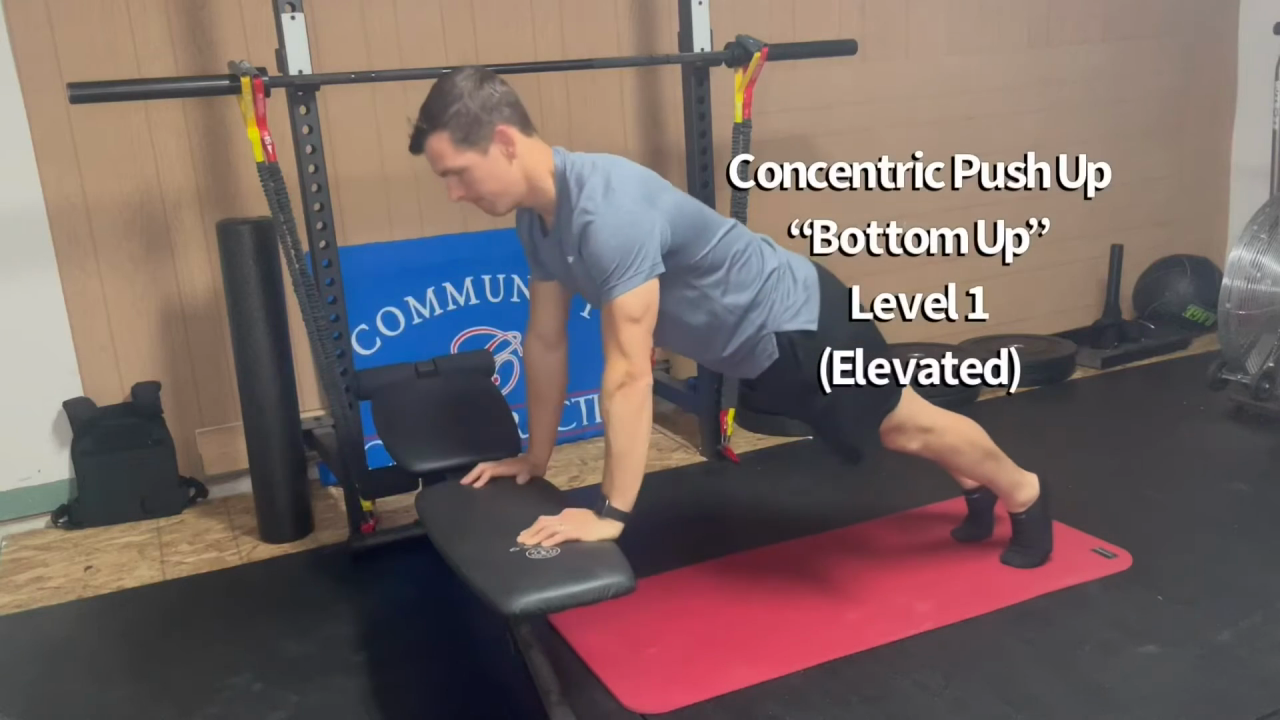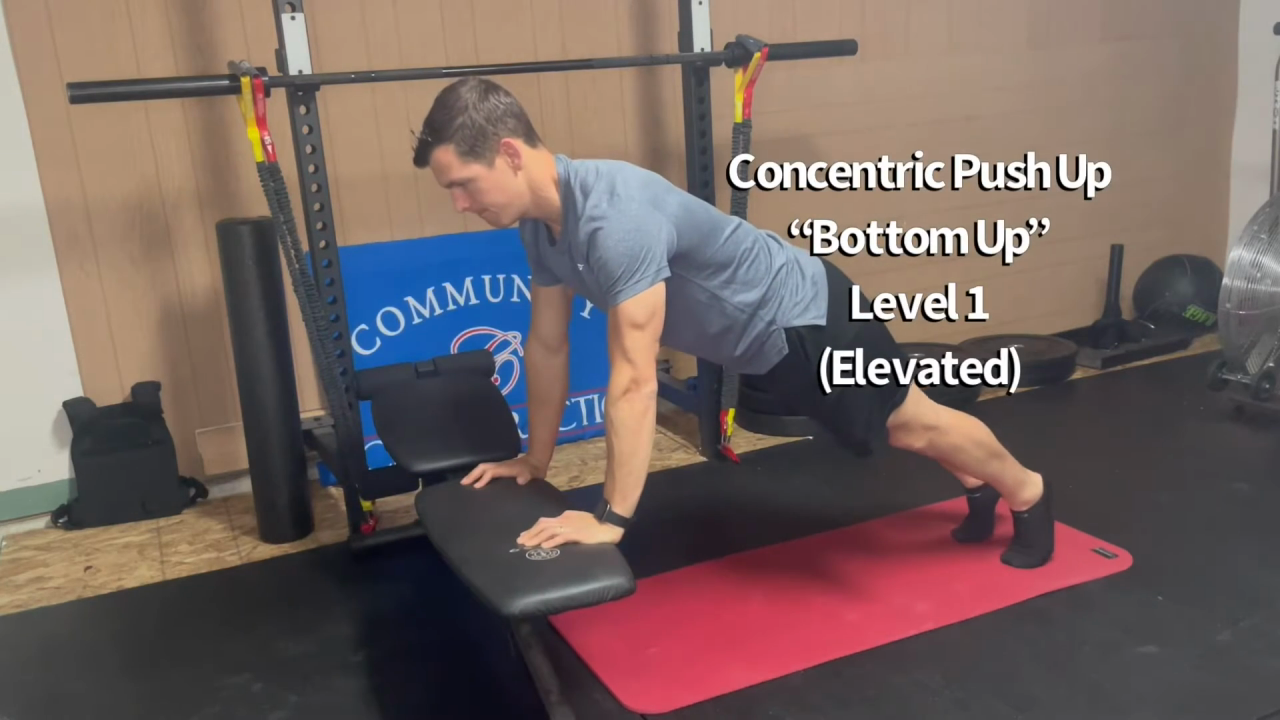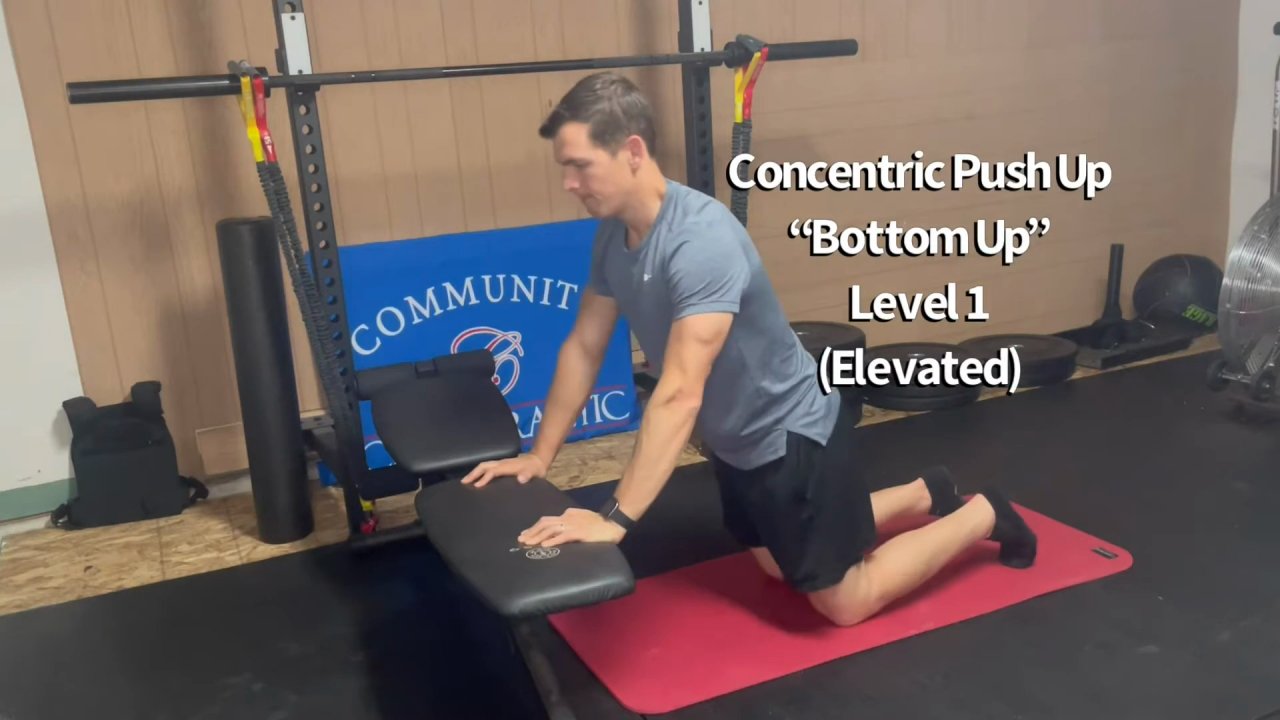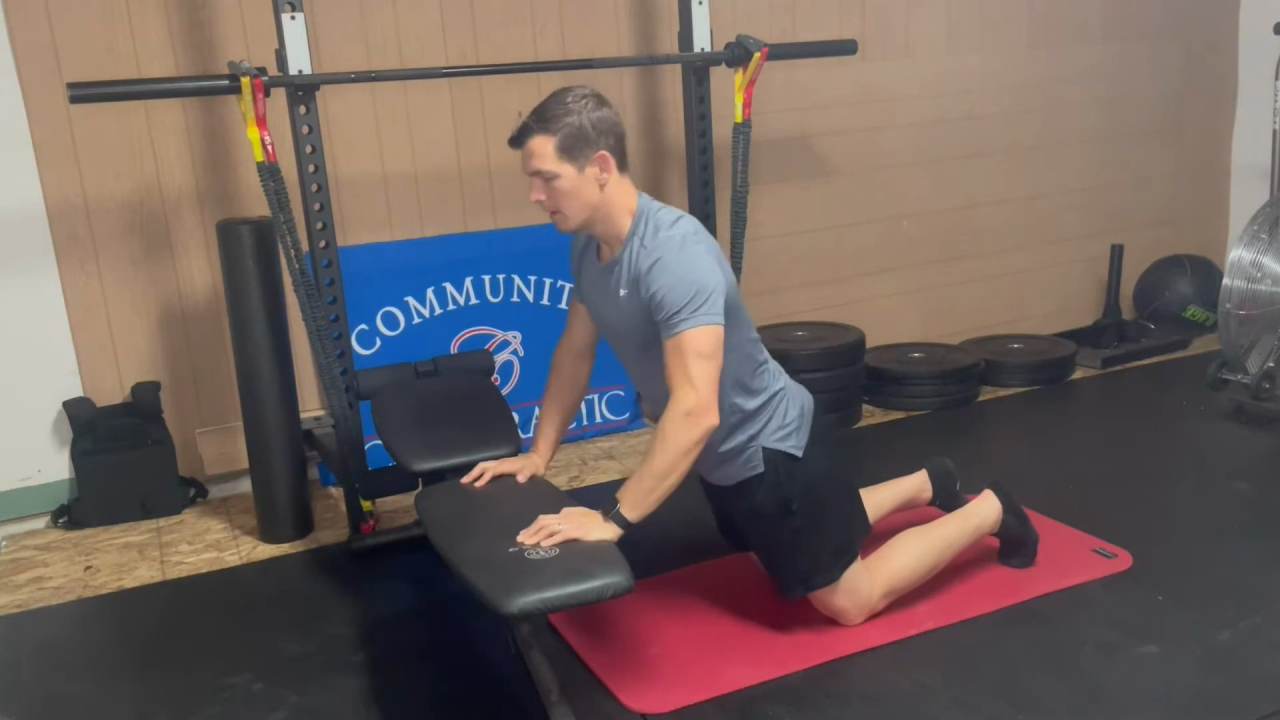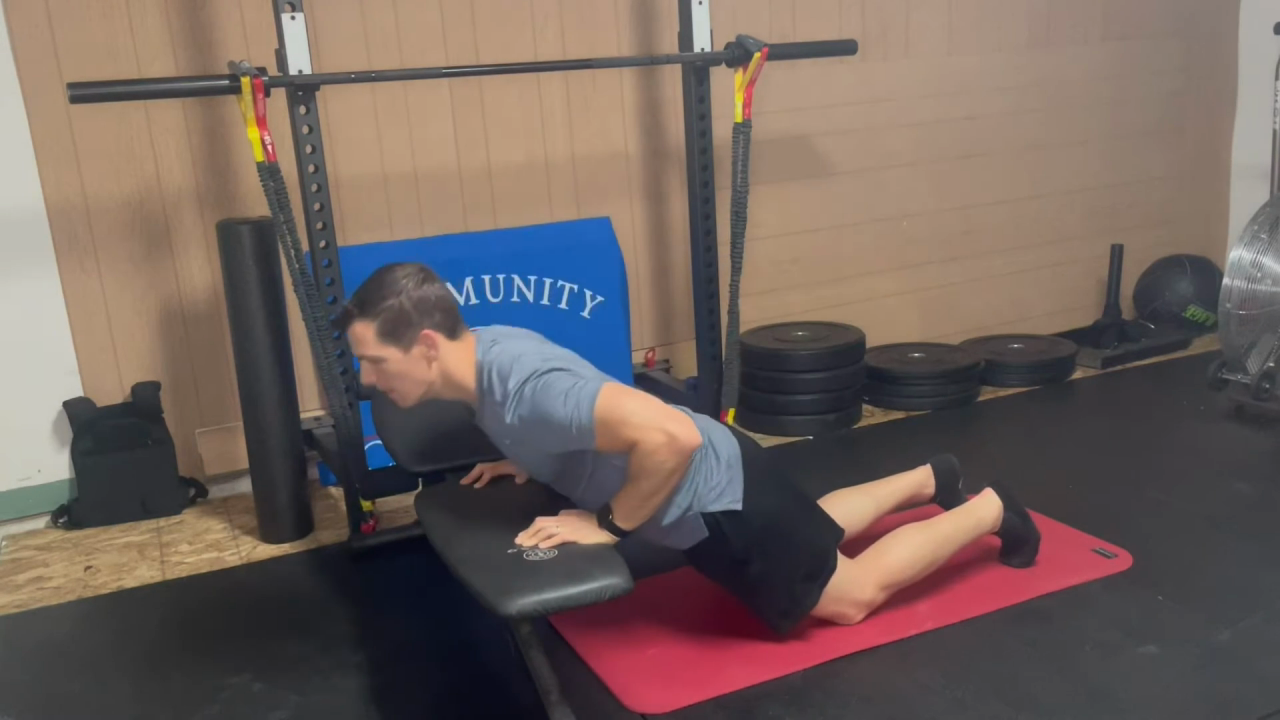
dt=1s
person 1, frame 1
left shoulder: (606, 213)
right shoulder: (541, 209)
left elbow: (629, 375)
right elbow: (546, 341)
left wrist: (611, 513)
right wrist: (534, 458)
left hip: (792, 318)
right hip: (758, 334)
left knee: (908, 426)
right knee: (894, 421)
left ankle: (1024, 495)
right ankle: (977, 492)
person 1, frame 2
left shoulder: (615, 218)
right shoulder: (542, 218)
left elbow: (634, 381)
right elbow: (546, 346)
left wrist: (611, 519)
right wrist: (535, 458)
left hip: (802, 315)
right hip: (765, 334)
left knee: (911, 424)
right knee: (892, 421)
left ankle: (1027, 493)
right ankle: (978, 486)
person 1, frame 3
left shoulder: (701, 239)
right shoulder: (614, 236)
left elbow: (679, 395)
right elbow: (582, 349)
left wrist: (616, 520)
right wrist: (539, 456)
left hip: (795, 432)
right hip: (740, 439)
left knee: (843, 602)
right knee: (781, 568)
left ankle: (982, 515)
right ankle: (924, 494)
person 1, frame 4
left shoulder: (674, 255)
right shoulder: (591, 246)
left elbow: (695, 412)
right elbow: (574, 353)
left wrist: (614, 520)
right wrist: (538, 455)
left hip: (773, 448)
right hip: (727, 456)
left knee: (848, 601)
right knee: (782, 568)
left ankle: (989, 511)
right ankle: (924, 485)
person 1, frame 5
left shoulder: (523, 390)
right shoulder: (487, 348)
left elbow: (673, 438)
left wrist: (607, 524)
right wrist: (527, 462)
left hip: (718, 497)
right hip: (711, 483)
left knee: (849, 595)
right knee: (812, 542)
left ankle: (988, 508)
right ankle: (926, 479)
